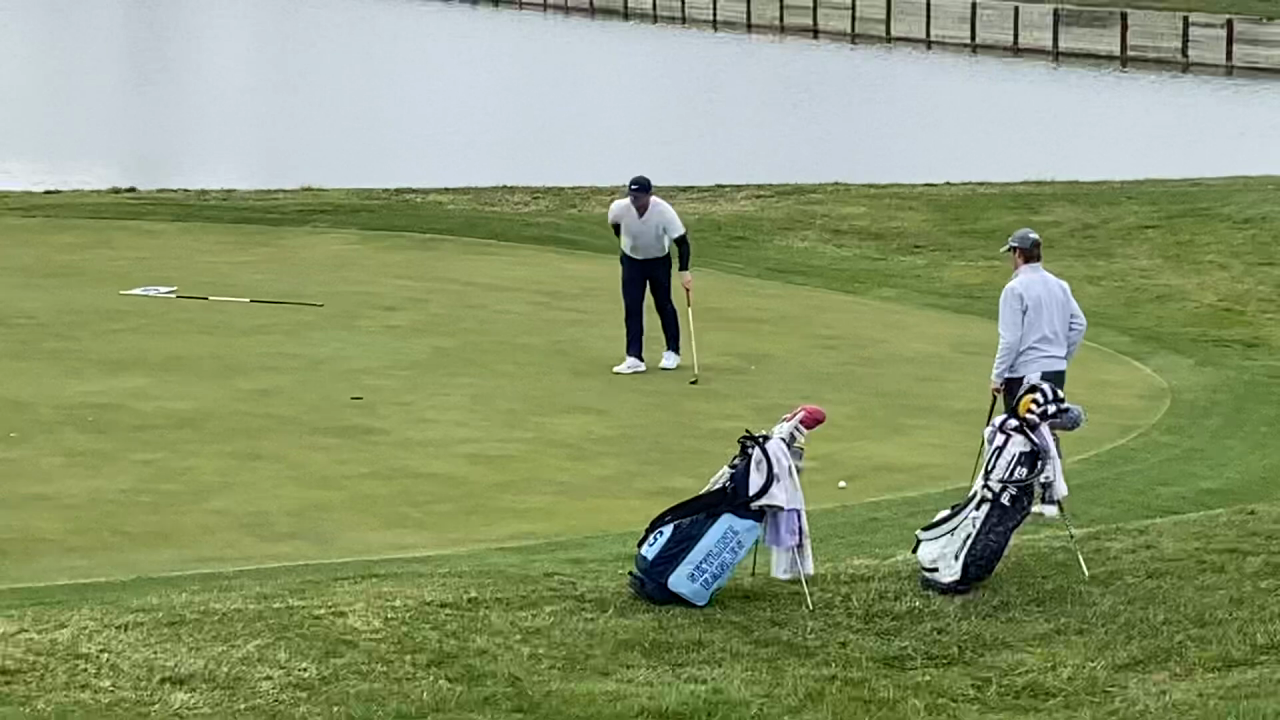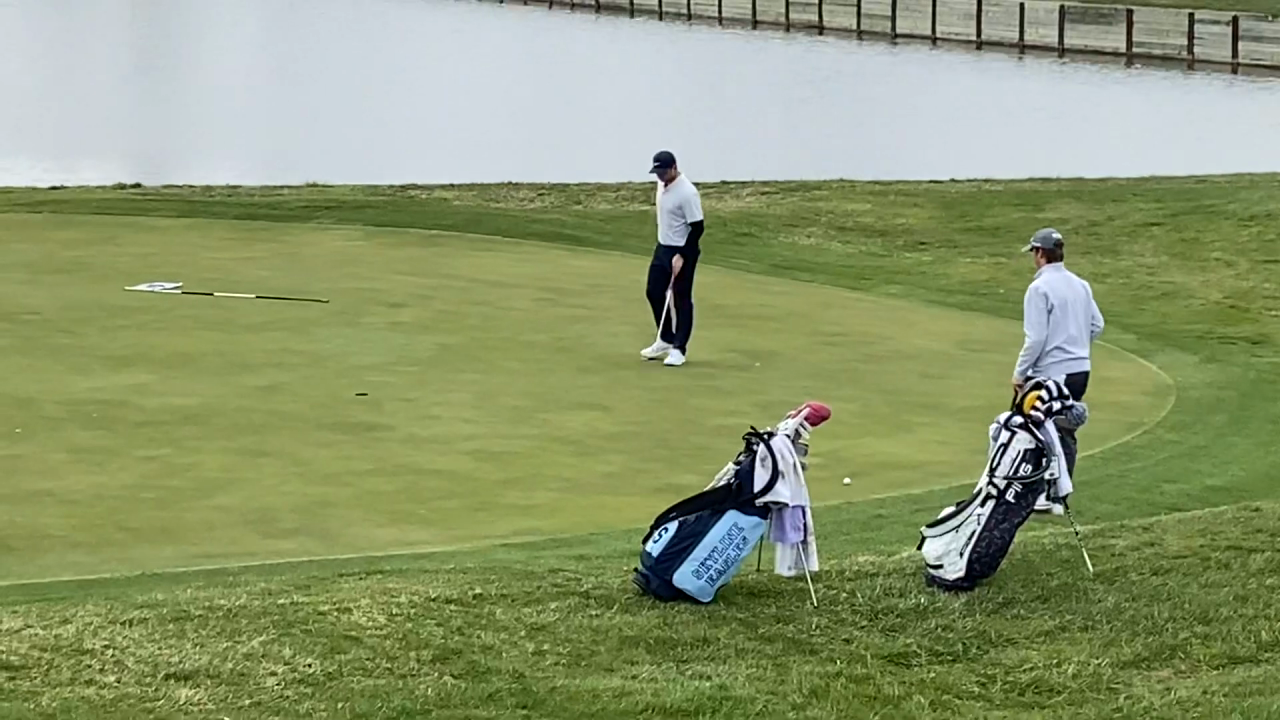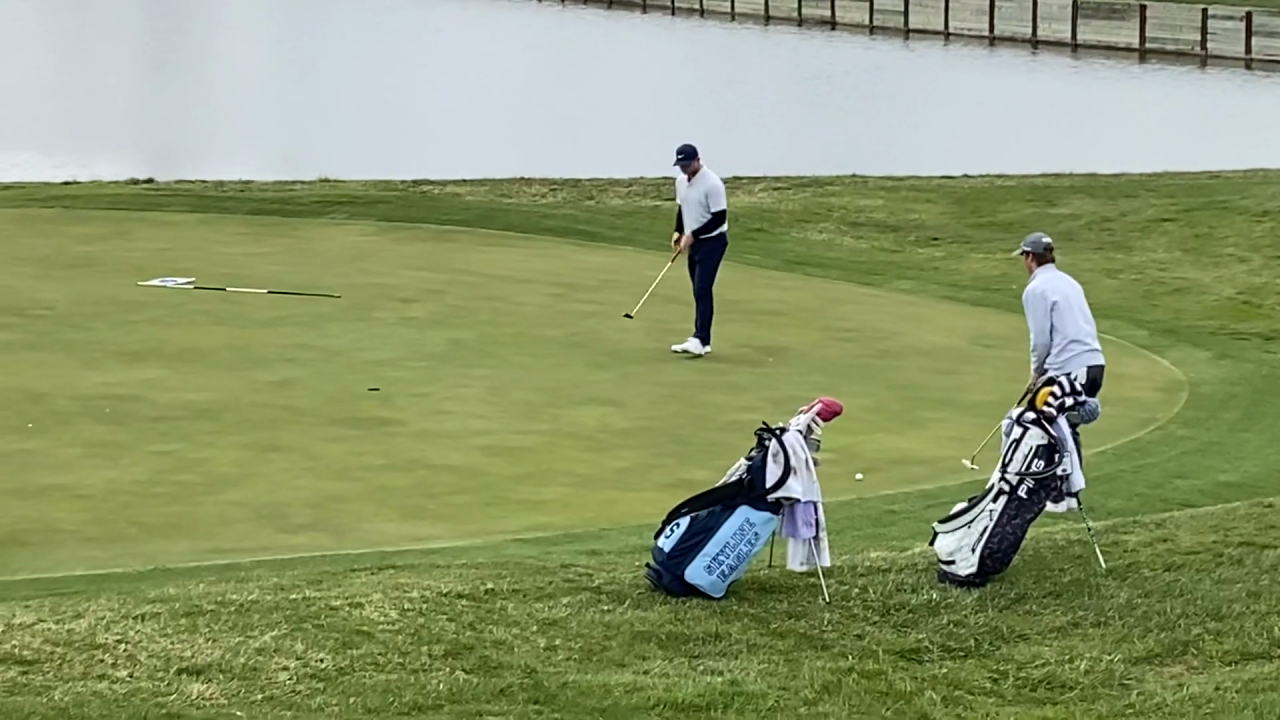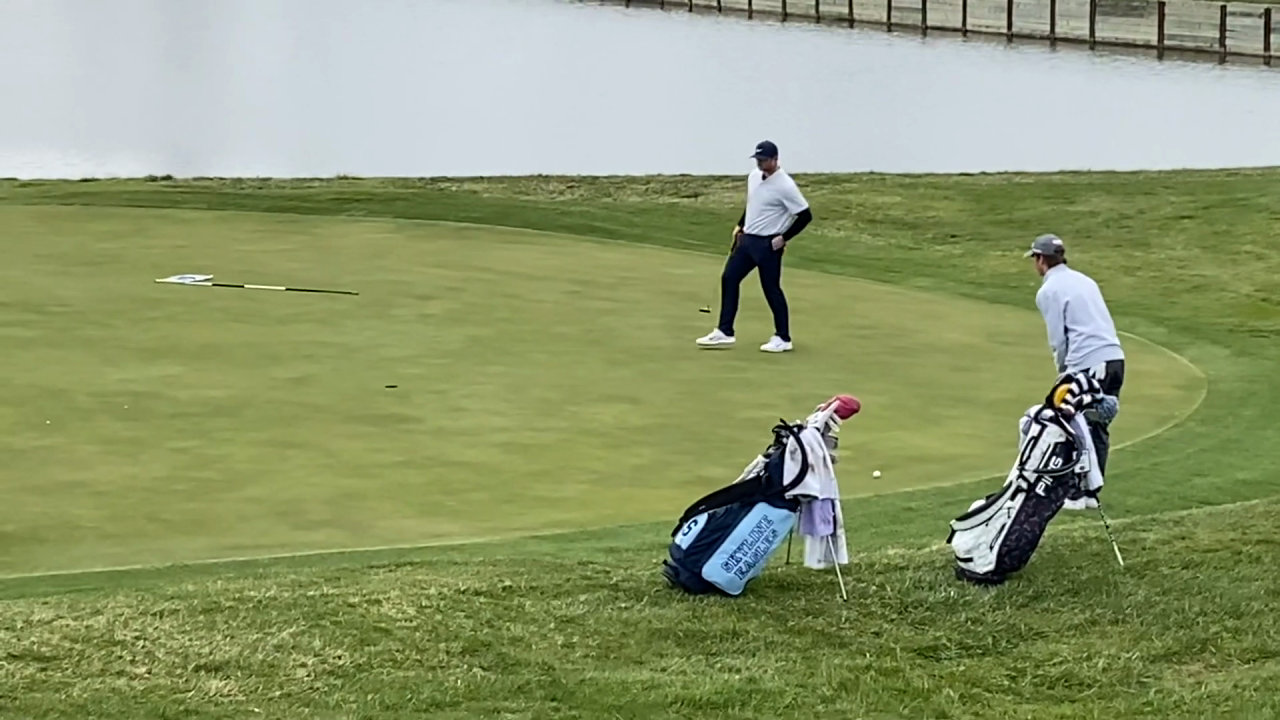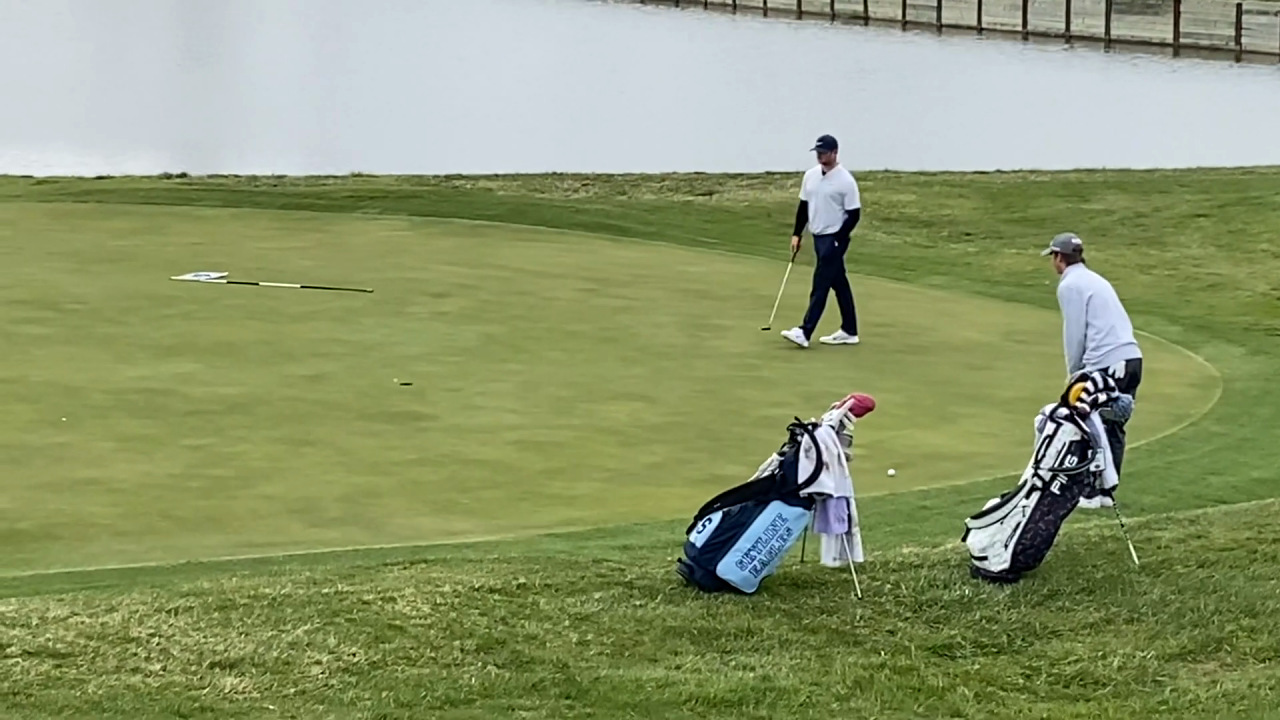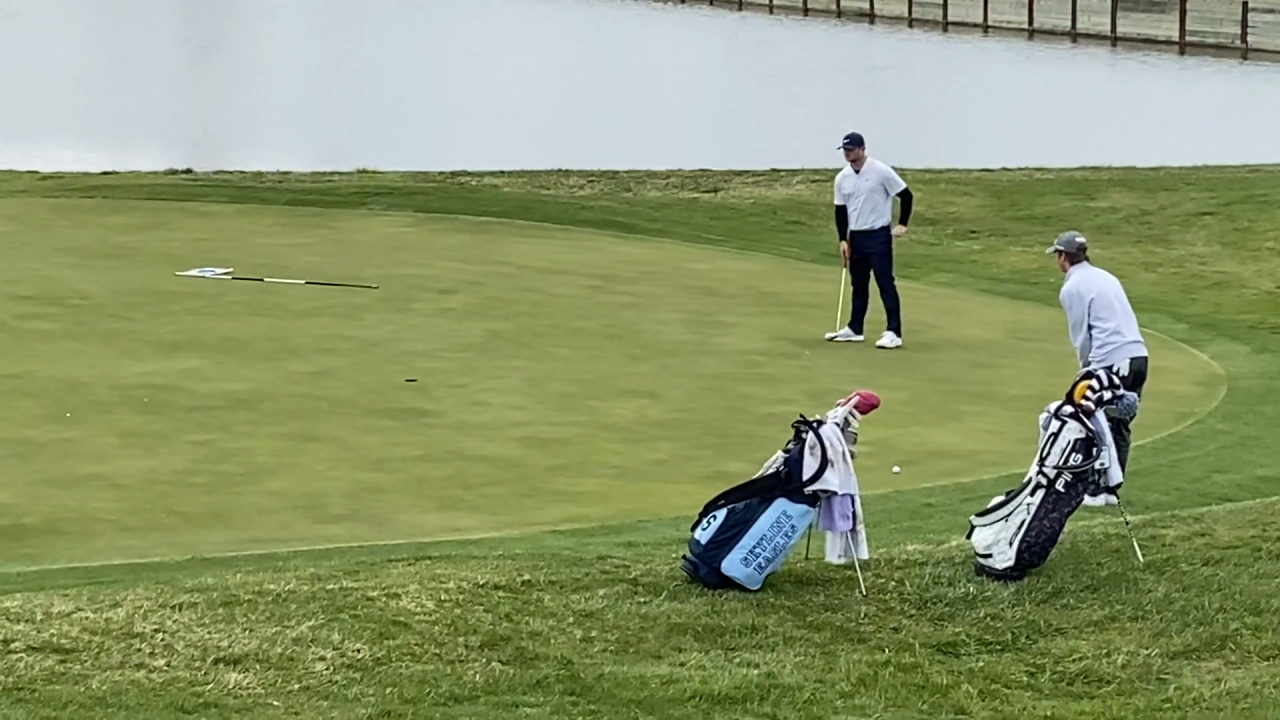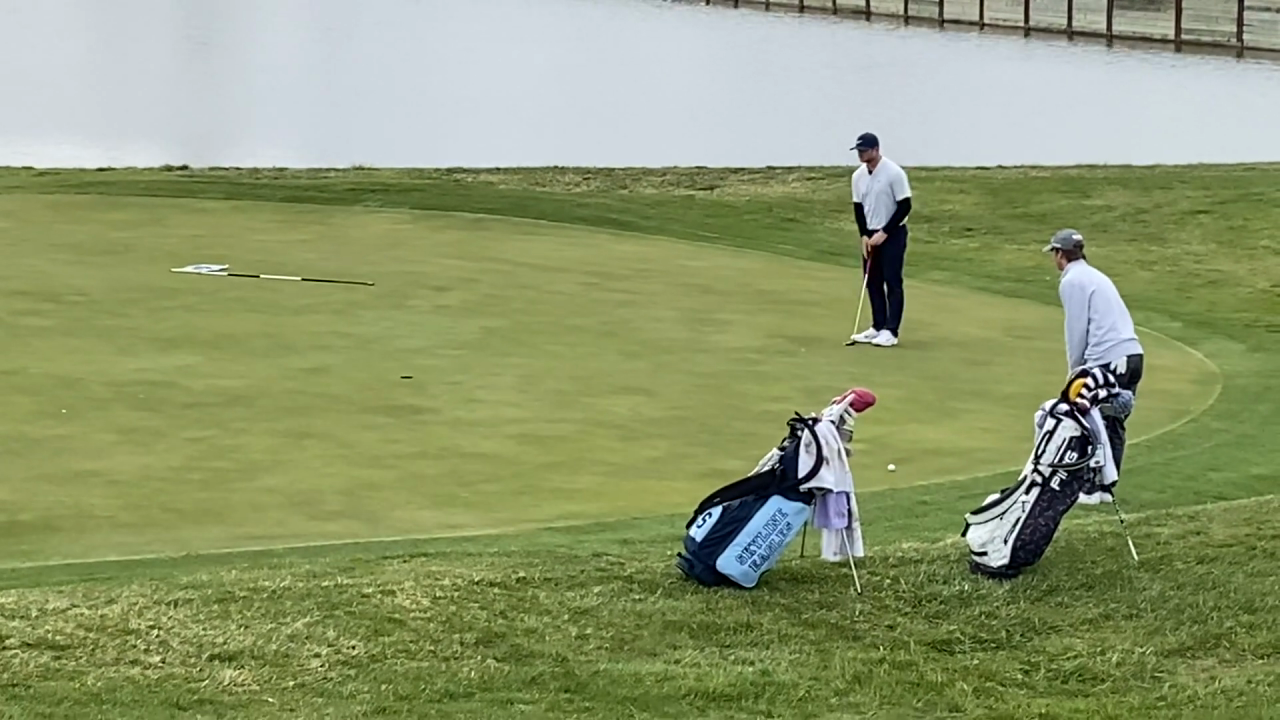
dt=0.7s
person 1, frame 1
left shoulder: (1015, 288)
right shoulder: (1060, 285)
left elbow: (1010, 339)
right elbow: (1079, 325)
left wrist: (997, 376)
left hip: (1024, 376)
right hip: (1056, 372)
person 1, frame 2
left shoulder: (1039, 288)
right shoulder: (1081, 285)
left elbow: (1036, 338)
right elbow: (1096, 325)
left wrist: (1020, 372)
left hip: (1050, 373)
right hip: (1079, 370)
right knee: (1065, 434)
left ankle: (1045, 496)
person 1, frame 3
left shoulder: (1035, 289)
right shoulder: (1069, 282)
left elbow: (1041, 338)
left wrist: (1036, 371)
right wrist: (1044, 368)
left hip: (1068, 367)
right hip: (1093, 363)
right knee: (1069, 427)
person 1, frame 4
left shoulder: (1048, 291)
right shoulder: (1084, 280)
left elbow: (1058, 338)
left wrist: (1064, 371)
left hip: (1087, 365)
right hip: (1114, 359)
right knee: (1098, 429)
left ankle: (1075, 494)
person 1, frame 5
left shoulder: (1069, 285)
right shoulder: (1095, 280)
left elbow: (1074, 335)
left wrist: (1073, 373)
right wrist: (1081, 371)
left hip: (1105, 364)
right hip: (1131, 359)
right knee: (1114, 428)
left ankle: (1089, 493)
person 1, frame 6
left shoulder: (1071, 288)
right shoulder: (1105, 276)
left elbow: (1081, 335)
left wrist: (1087, 368)
left hip: (1111, 361)
right hip: (1138, 356)
right knee: (1120, 426)
left ankle: (1095, 491)
right ankle: (1110, 489)
person 1, frame 7
left shoulder: (1071, 281)
right shoulder: (1096, 275)
left elbow: (1076, 330)
left wrist: (1074, 369)
right wrist: (1082, 367)
left hip: (1107, 360)
right hip: (1132, 354)
right knee: (1114, 424)
person 2, frame 1
left shoulder: (664, 211)
right shoulder: (619, 207)
left elbow: (681, 242)
left wrist: (684, 270)
right wrist: (621, 239)
left hip: (659, 262)
right hip: (631, 262)
left knee: (664, 307)
right knee: (632, 309)
left ankle: (672, 352)
right ankle: (635, 358)
person 2, frame 2
left shoulder: (687, 192)
right shoulder: (662, 184)
left elbow: (697, 228)
left wrist: (681, 255)
left hip: (683, 252)
right hip: (663, 248)
left knee: (681, 301)
right knee: (654, 293)
left ankle: (678, 349)
right ankle: (667, 340)
person 2, frame 3
left shoulder: (712, 183)
right shoulder: (681, 180)
left elbow: (720, 218)
left wrist: (693, 235)
right wrist: (678, 231)
left hip: (712, 242)
right hip: (695, 242)
left knee: (702, 289)
right knee: (699, 290)
left ankle: (699, 339)
right ankle: (702, 340)
person 2, frame 4
left shoulder: (785, 186)
right shoulder: (754, 176)
left elbow: (805, 216)
left wrist: (784, 237)
right wrist: (739, 225)
left hip: (768, 243)
right hip: (747, 239)
left knee: (771, 289)
right knee: (729, 279)
left ankle: (782, 338)
right ankle: (724, 332)
person 2, frame 5
left shoulder: (846, 181)
right shoulder: (810, 176)
left elbow: (854, 215)
right elbow: (803, 206)
left wrist: (837, 240)
right wrist: (796, 234)
left hip: (834, 240)
right hip: (819, 238)
left knee: (820, 284)
right knee: (839, 283)
left ankle: (805, 332)
right ankle: (849, 331)
person 2, frame 6
left shoulder: (882, 171)
right shoulder: (842, 178)
left elbow: (906, 196)
right elbow: (840, 210)
left wrist: (902, 223)
right wrist: (843, 239)
left hip: (879, 235)
right hip: (856, 236)
left knee: (885, 283)
right knee: (858, 284)
left ankle: (894, 332)
right ankle: (855, 329)
person 2, frame 7
left shoulder: (894, 173)
right shoulder: (858, 176)
left elbow: (905, 206)
right elbow: (858, 208)
left wrist: (884, 232)
right wrist: (864, 235)
left hip: (893, 235)
right hip: (871, 235)
left knee: (893, 283)
right knee: (871, 282)
left ankle: (891, 331)
right ankle: (878, 327)
